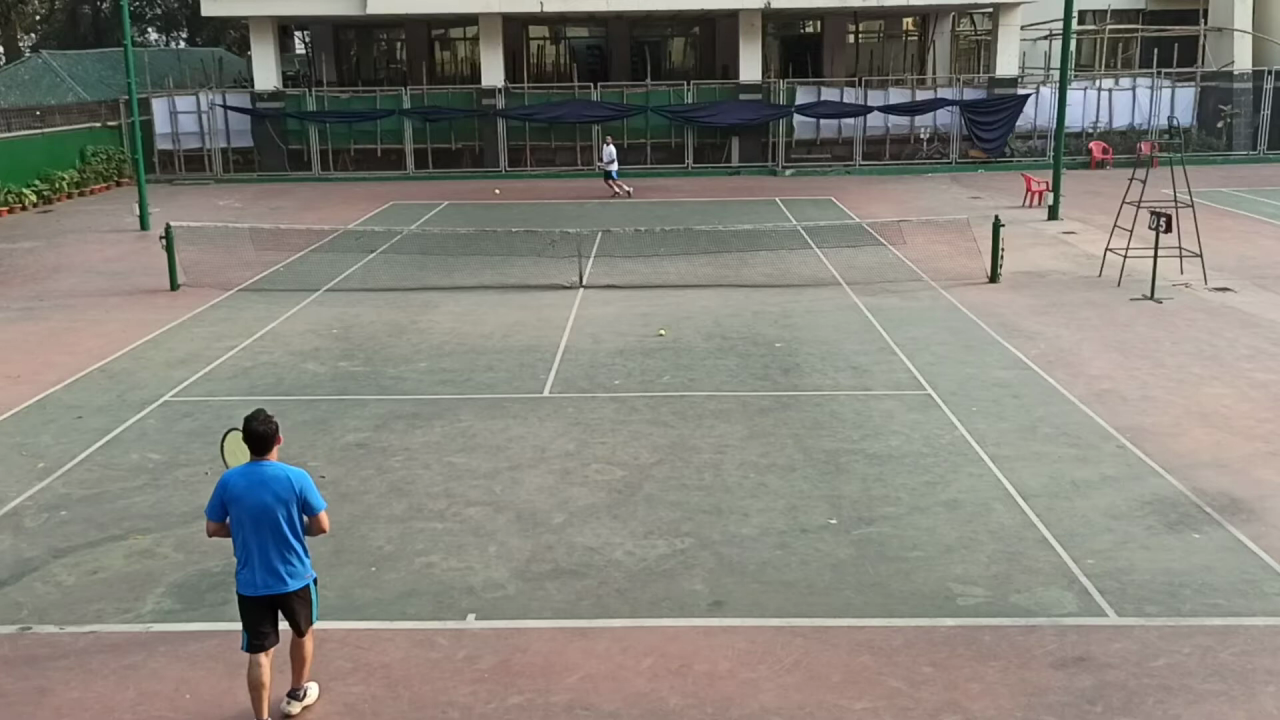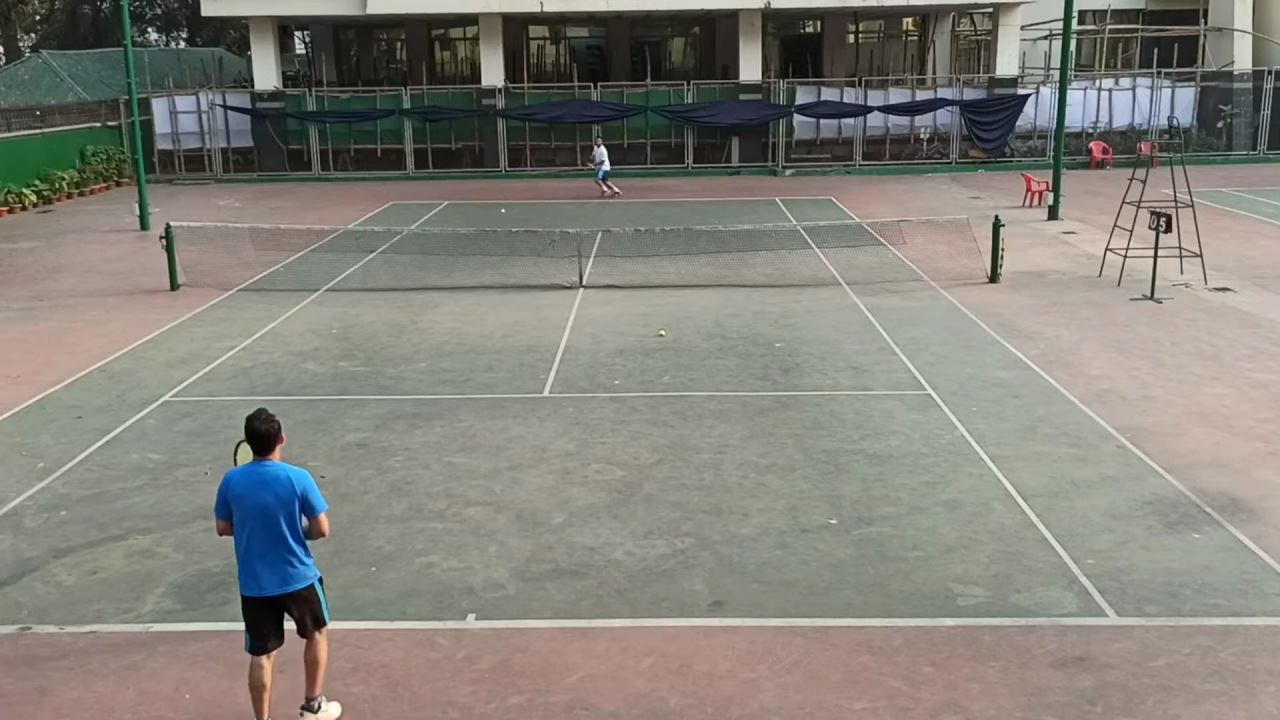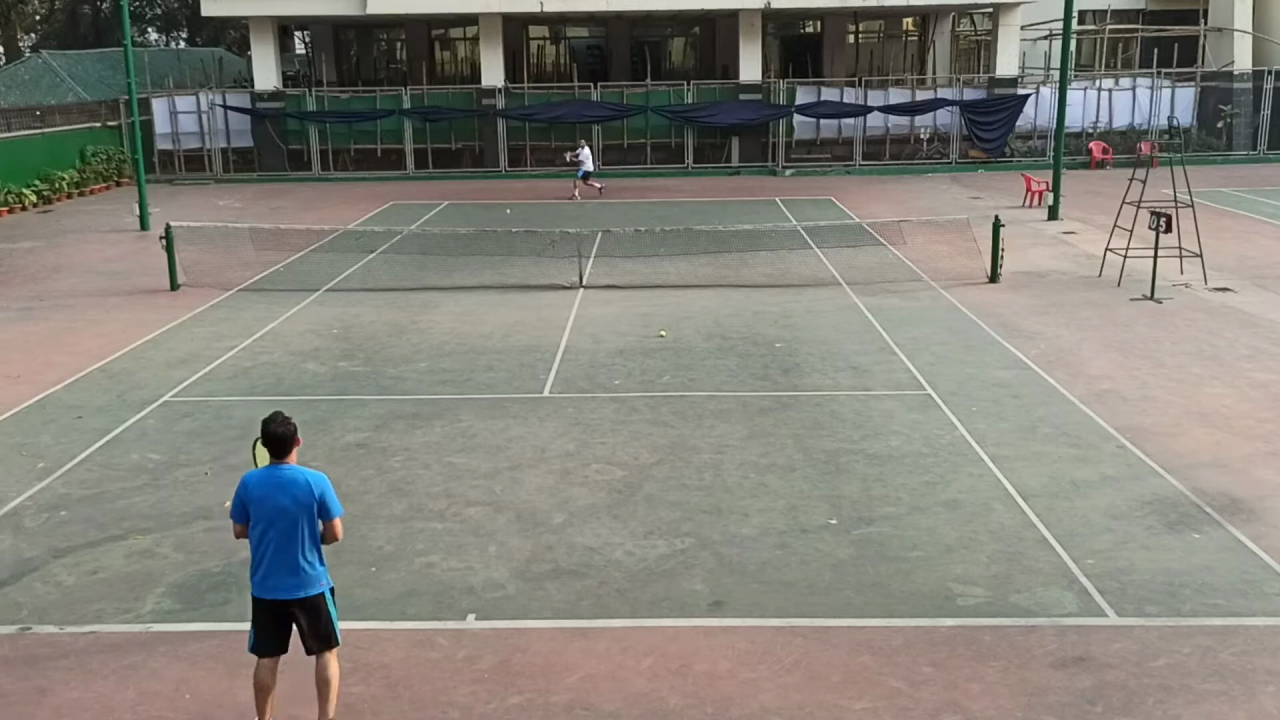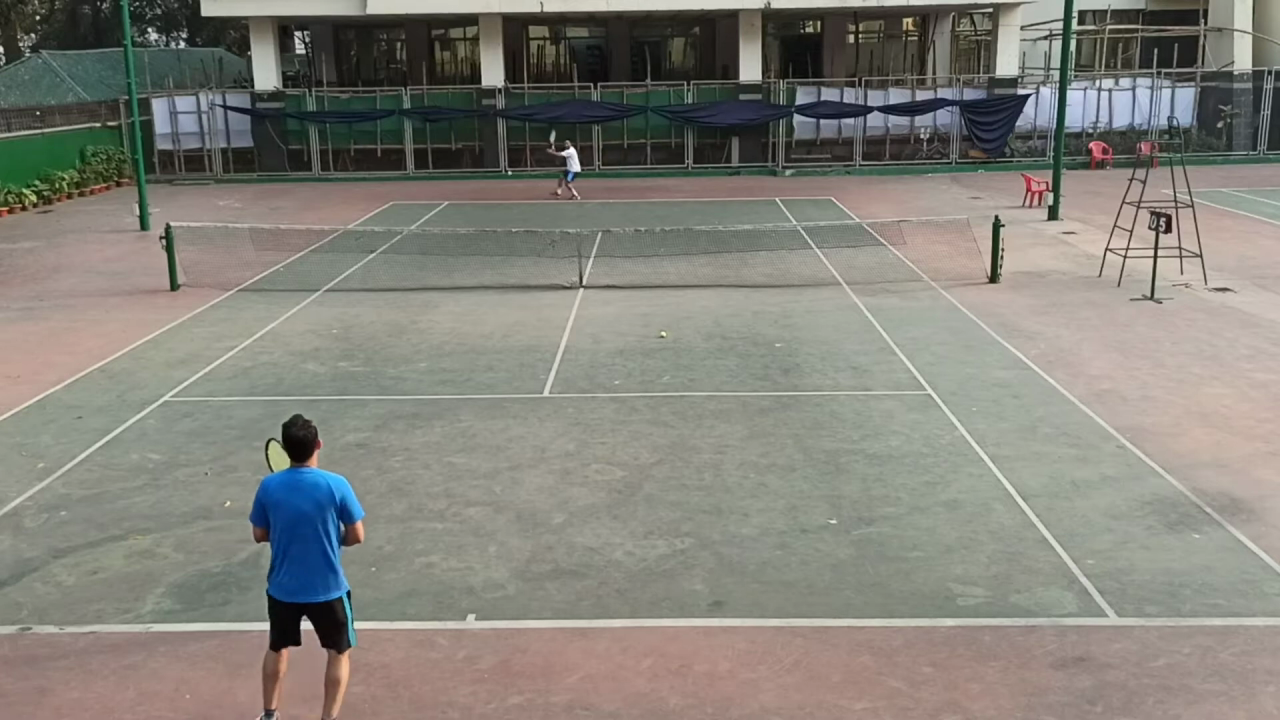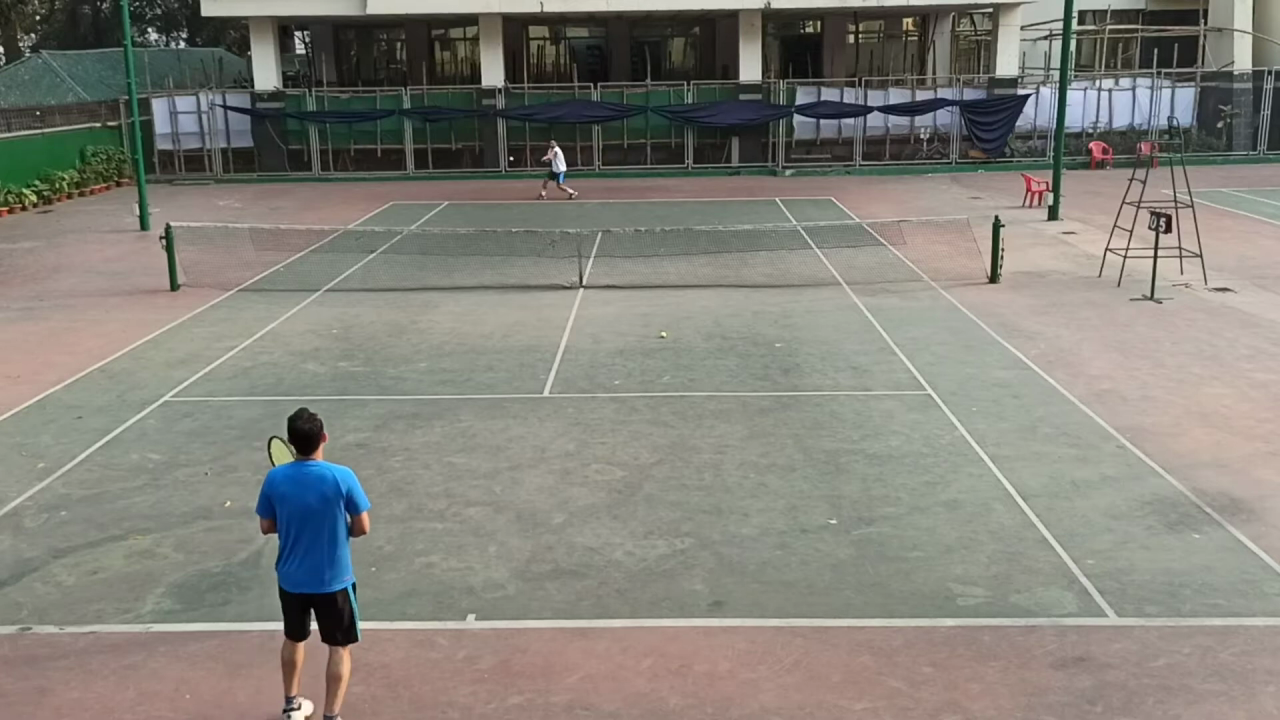
dt=0.2s
person 1, frame 1
left shoulder: (229, 481)
right shoulder: (296, 478)
left elbow: (213, 529)
right elbow: (322, 525)
left hip: (251, 584)
right hip: (295, 578)
left knee: (259, 653)
right knee: (303, 634)
right ankle: (297, 694)
person 1, frame 2
left shoulder: (232, 480)
right shoulder: (298, 478)
left elbow: (222, 528)
right elbow: (321, 529)
left hip: (253, 585)
right hip: (298, 578)
left knee: (261, 655)
right knee: (317, 634)
person 1, frame 3
left shoulder: (249, 482)
right shoulder: (316, 481)
left elbow: (239, 531)
right elbow: (334, 534)
left hip: (265, 588)
right hip: (311, 586)
left knee: (267, 658)
right knee: (327, 654)
person 1, frame 4
left shoulder: (269, 486)
right shoulder: (336, 485)
left elbow: (259, 535)
right elbow: (356, 536)
left hip: (282, 589)
right hip: (328, 589)
left knee: (277, 649)
right knee: (339, 653)
person 1, frame 5
left shoulder: (275, 479)
right shoulder: (342, 477)
left elbow: (266, 526)
right elbow: (362, 527)
left hip: (291, 580)
right hip: (334, 581)
left knee: (294, 640)
right knee: (340, 649)
